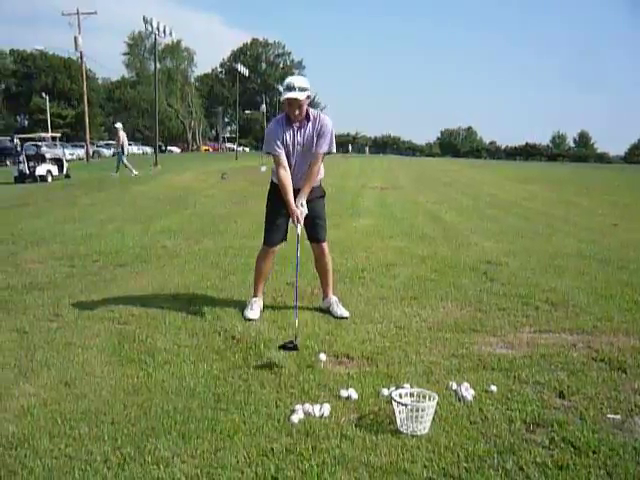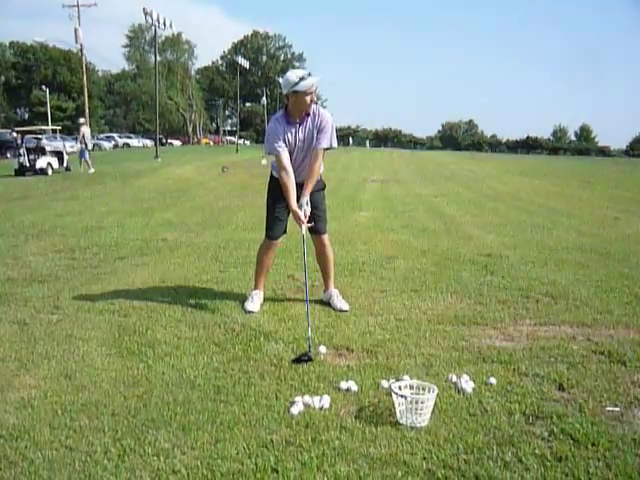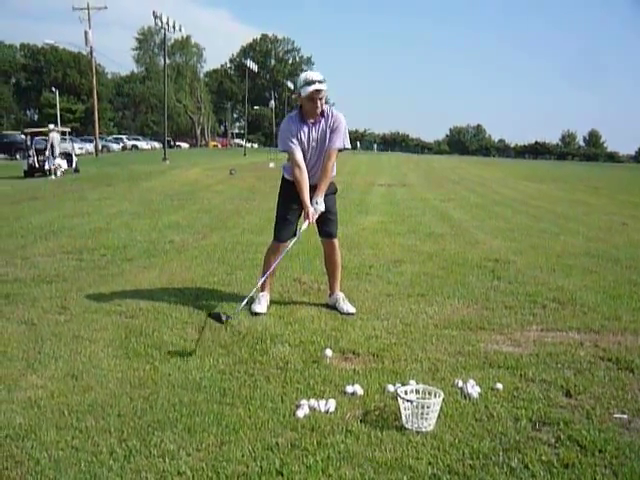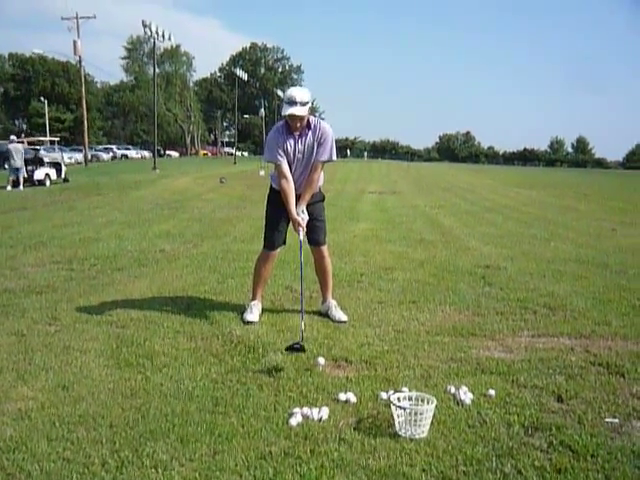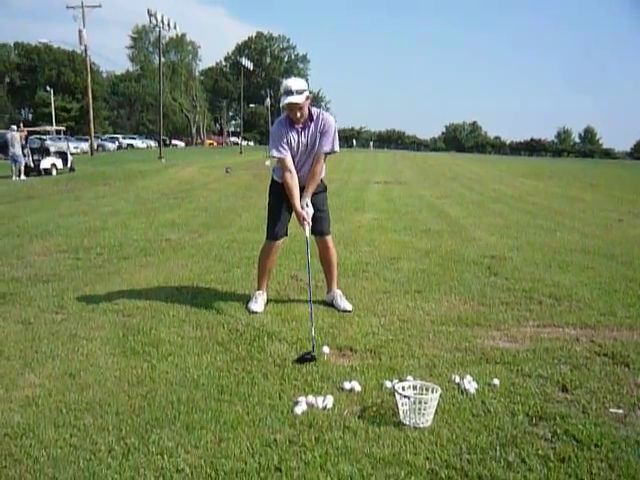
dt=1s
person 1, frame 1
left shoulder: (322, 123)
right shoulder: (275, 127)
left elbow: (316, 164)
right elbow: (282, 168)
left wrist: (302, 199)
right wrist: (291, 206)
left hip: (312, 190)
right hip: (281, 190)
left knee: (321, 245)
right knee: (270, 245)
left ankle: (329, 298)
right ankle: (256, 298)
person 1, frame 2
left shoulder: (322, 118)
right shoulder: (276, 126)
left elbow: (316, 160)
right elbow: (284, 168)
left wrist: (305, 197)
right wrist: (293, 207)
left hip: (312, 183)
right hip: (281, 183)
left knee: (321, 237)
right knee: (272, 238)
left ankle: (330, 291)
right ankle: (257, 291)
person 1, frame 3
left shoulder: (336, 119)
right shoulder: (289, 124)
left elbow: (330, 161)
right elbow: (298, 165)
left wrist: (319, 198)
right wrist: (306, 204)
left hip: (324, 186)
right hip: (293, 185)
left knee: (331, 240)
right knee: (281, 240)
left ankle: (335, 294)
right ankle: (264, 292)
person 1, frame 4
left shoulder: (323, 131)
right shoulder: (276, 135)
left elbow: (315, 172)
right elbow: (284, 177)
left wrist: (302, 206)
right wrist: (292, 213)
left hip: (312, 195)
right hip: (280, 194)
left knee: (320, 248)
right knee: (270, 249)
left ankle: (328, 302)
right ankle: (255, 302)
person 1, frame 5
left shoulder: (325, 122)
right shoulder: (279, 128)
left elbow: (318, 163)
right elbow: (287, 170)
left wrist: (306, 199)
right wrist: (296, 208)
left hip: (314, 186)
right hip: (283, 186)
left knee: (325, 238)
right knee: (273, 240)
left ankle: (333, 292)
right ankle: (260, 292)
